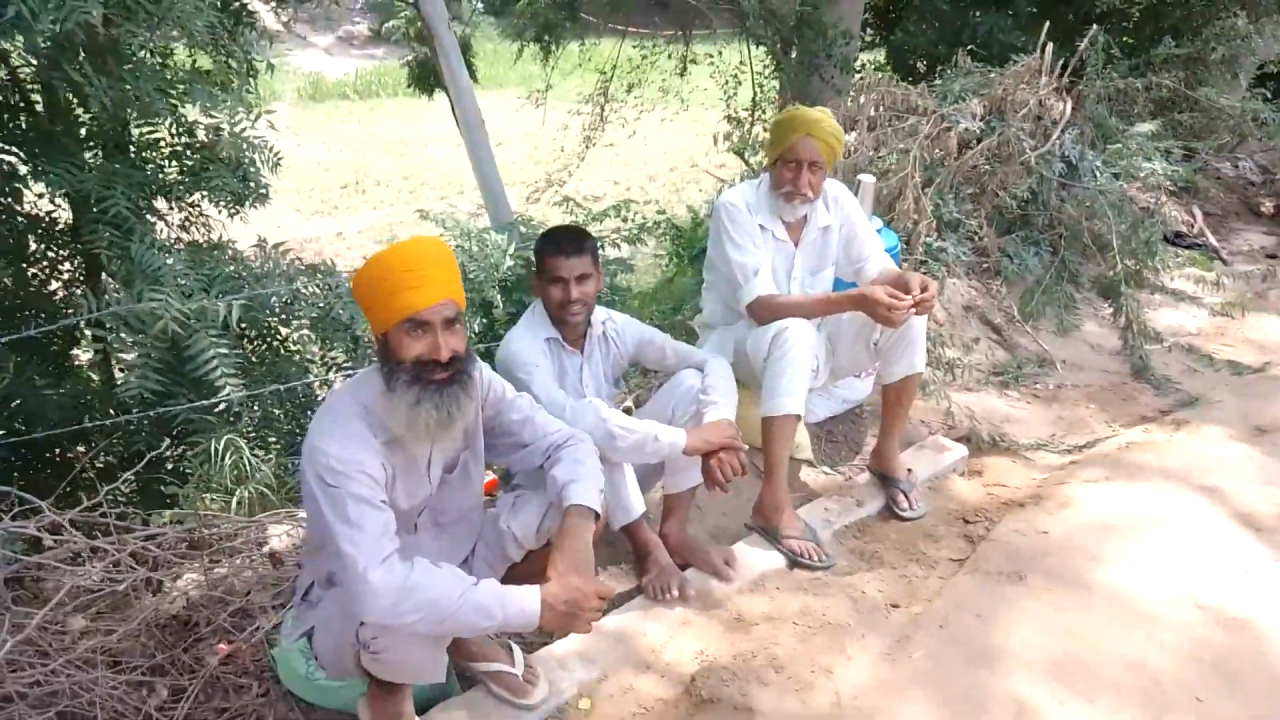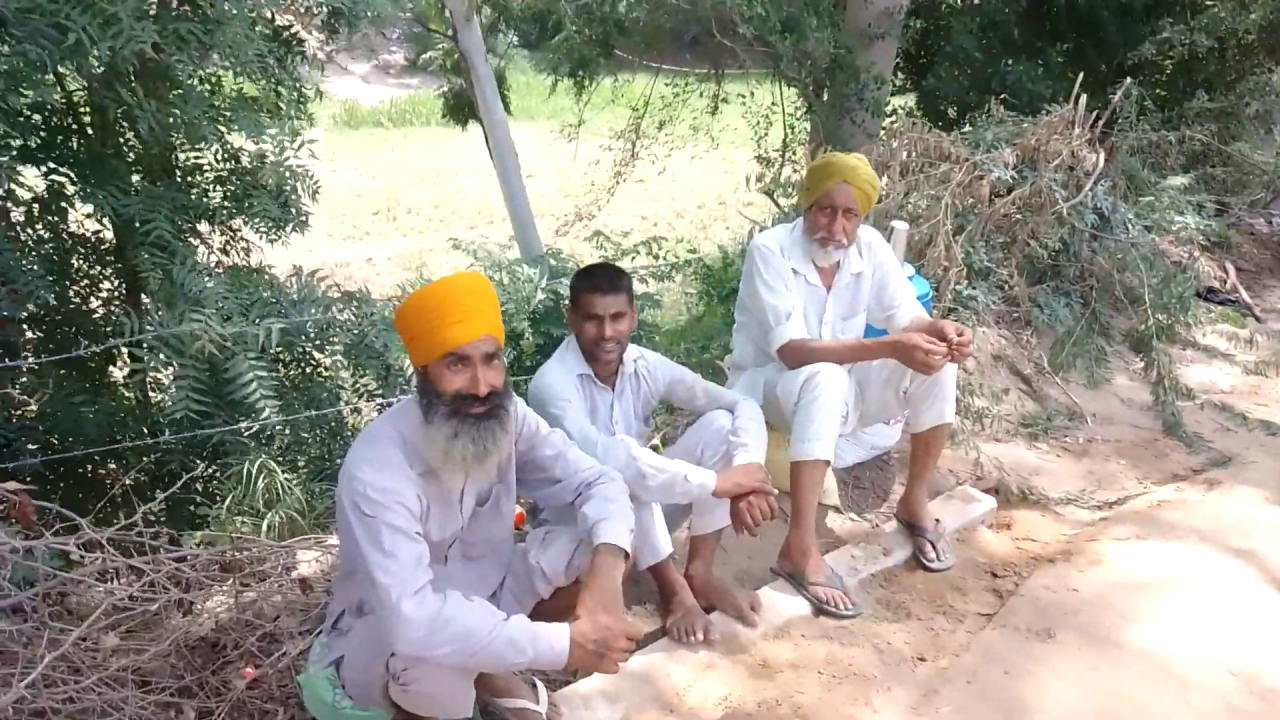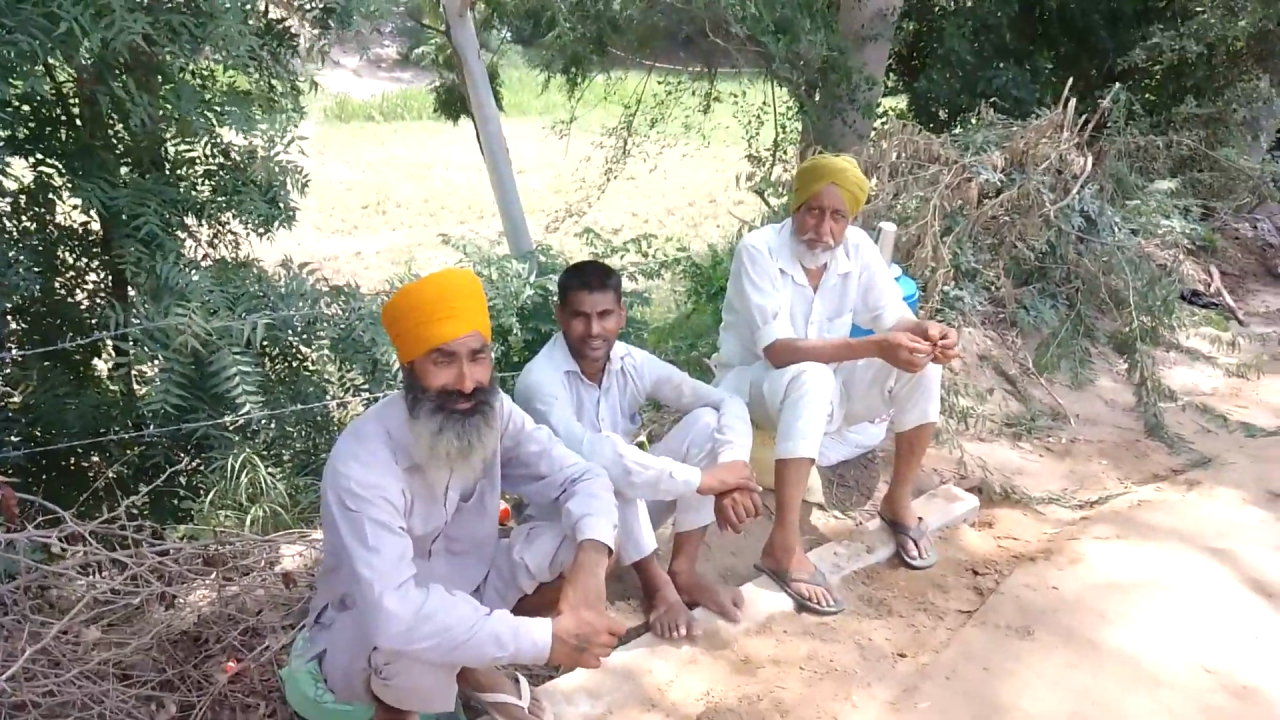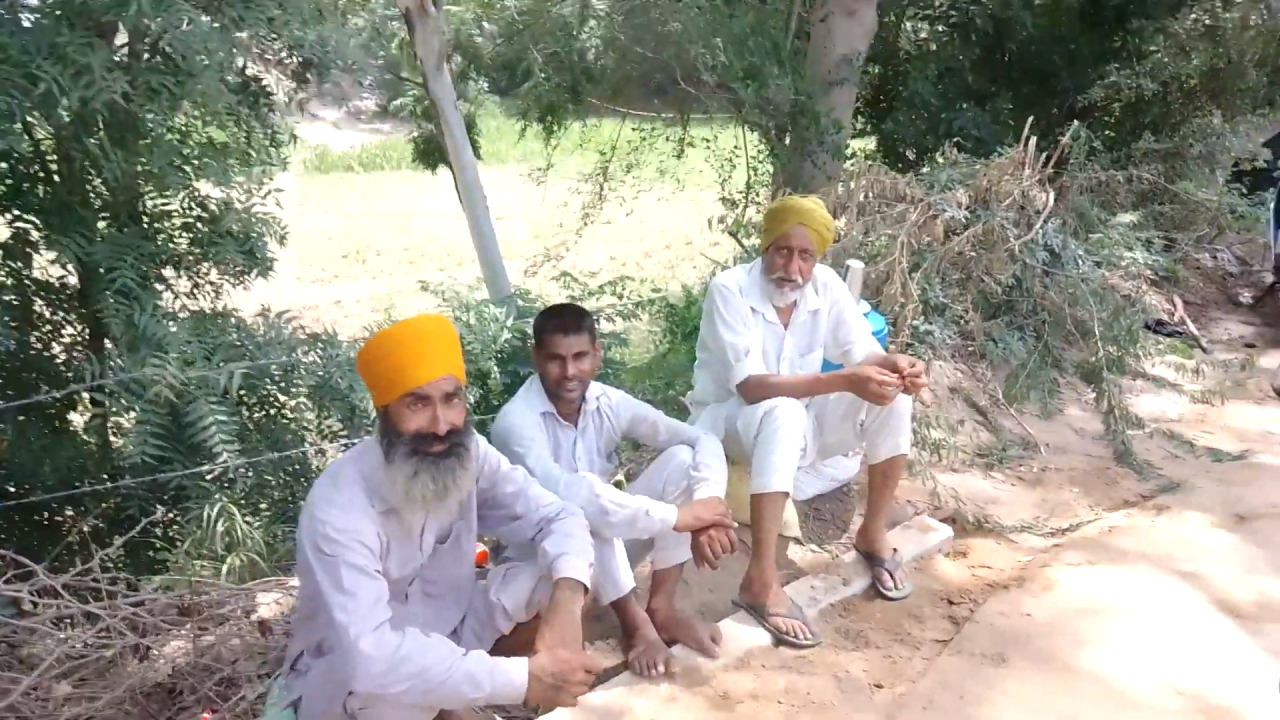
dt=0.3s
person 1, frame 1
left shoulder: (836, 199)
right shoulder: (736, 206)
left elbow: (876, 270)
right elbow: (760, 307)
left wrist: (905, 280)
right wrist: (855, 301)
left hip: (808, 342)
right hip: (737, 341)
left knee: (906, 312)
right knee: (793, 335)
left ankle: (886, 453)
right ankle: (773, 503)
person 1, frame 2
left shoulder: (870, 245)
right shoulder: (770, 249)
left elbow: (907, 318)
right elbow: (793, 350)
left wrist: (939, 330)
right wrist: (889, 347)
left hip: (837, 387)
right hip: (766, 384)
left knee: (937, 363)
right knee: (825, 379)
left ankle: (915, 502)
right ankle: (799, 548)
person 1, frame 3
left shoulder: (858, 247)
right shoulder: (758, 249)
left elbow: (893, 318)
right elbow: (778, 350)
left wrist: (924, 331)
right wrist: (875, 347)
left hip: (822, 386)
right hip: (753, 381)
left knee: (922, 362)
right knee: (811, 378)
left ankle: (899, 500)
right ankle: (783, 546)
person 1, frame 4
left shoulder: (826, 284)
right shoulder: (729, 289)
left elbow: (863, 352)
right elbow: (752, 386)
left wrist: (893, 363)
right wrist: (844, 380)
left hip: (797, 420)
right hip: (728, 419)
left knee: (893, 395)
right knee: (783, 414)
left ankle: (873, 532)
right ankle: (761, 580)
person 2, frame 1
left shoulder: (469, 380)
right shoulder: (342, 436)
left elbow: (567, 445)
right elbow: (380, 589)
left wrist: (577, 529)
right wrist: (536, 605)
left hip: (454, 564)
right hip: (354, 606)
left knee: (567, 502)
right knee: (406, 619)
left ankle: (465, 636)
person 2, frame 2
left shoulder: (504, 416)
right shoulder: (378, 466)
left elbow: (598, 482)
right elbow: (411, 619)
left wrist: (606, 566)
right wrist: (564, 644)
left hip: (481, 599)
right hip: (381, 635)
left knee: (598, 541)
right knee: (429, 647)
left ankle: (490, 670)
person 2, frame 3
left shoulder: (490, 411)
right shoulder: (363, 461)
left elbow: (584, 478)
right elbow: (394, 614)
left wrist: (591, 563)
right wrist: (546, 638)
left hip: (466, 593)
right hip: (366, 630)
left knee: (584, 538)
right knee: (419, 645)
left ankle: (473, 665)
person 2, frame 4
left shoulder: (467, 455)
right shoulder: (340, 506)
left elbow: (559, 519)
right elbow: (372, 658)
left wrist: (566, 602)
right wrist: (524, 678)
left hip: (445, 637)
right hip: (347, 675)
left knee: (560, 575)
person 3, frame 1
left shoulder: (614, 327)
right shoulder: (520, 350)
left elbow: (712, 364)
right elbow: (571, 422)
left wrist: (718, 430)
right wrist: (684, 439)
left hip: (618, 468)
left knee: (691, 383)
right knee: (593, 434)
left ankle: (674, 533)
right ankle: (646, 547)
person 3, frame 2
left shoulder: (645, 365)
right shoulder: (552, 384)
left elbow: (742, 406)
right elbow: (602, 457)
left wrist: (746, 473)
right wrist: (713, 481)
left hip: (645, 509)
left knee: (719, 424)
right knee: (622, 470)
left ankle: (699, 575)
right ankle: (672, 587)
person 3, frame 3
left shoulder: (633, 363)
right shoulder: (539, 380)
left elbow: (728, 404)
right elbow: (588, 454)
left wrist: (730, 472)
right wrist: (699, 478)
left hip: (630, 505)
left knee: (706, 422)
right knee: (606, 467)
left ankle: (683, 572)
right ankle: (655, 584)
person 3, frame 4
left shoulder: (610, 403)
right shoulder: (517, 422)
left elbow: (704, 441)
right elbow: (565, 495)
left wrist: (706, 508)
right wrist: (675, 516)
left hip: (608, 546)
left knee: (681, 458)
right knee: (585, 507)
left ankle: (662, 608)
right ankle: (634, 622)
